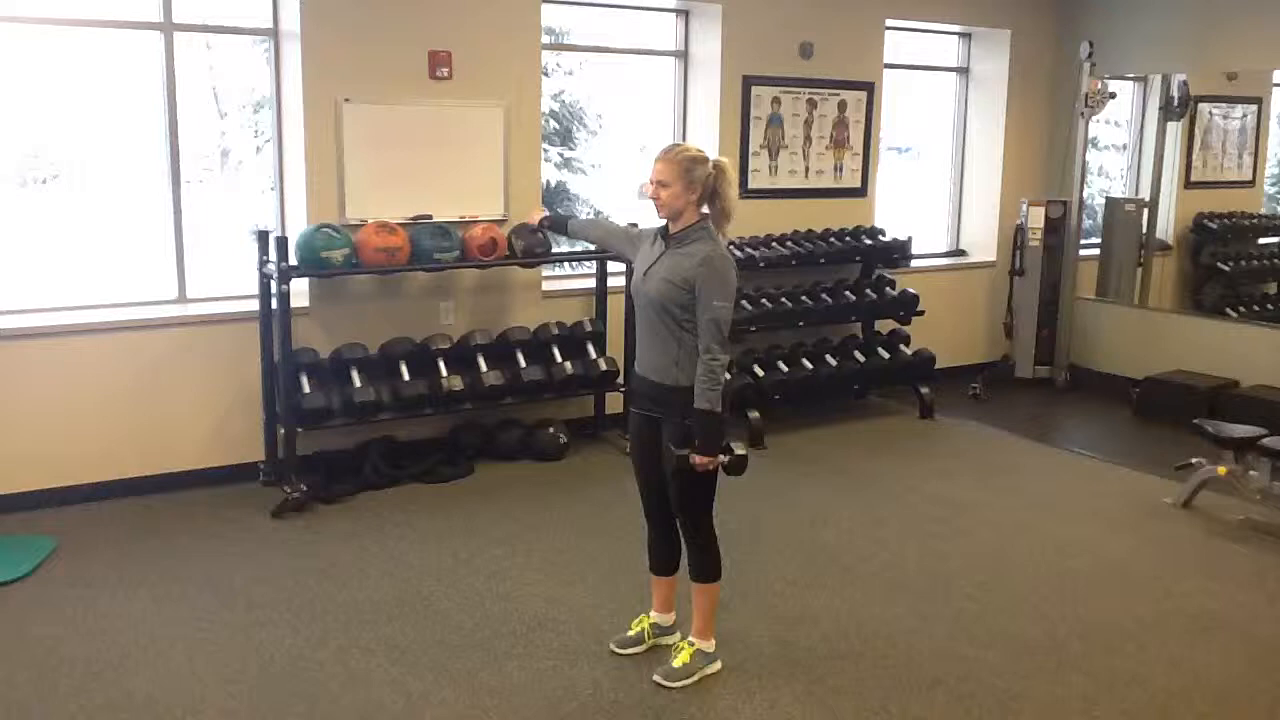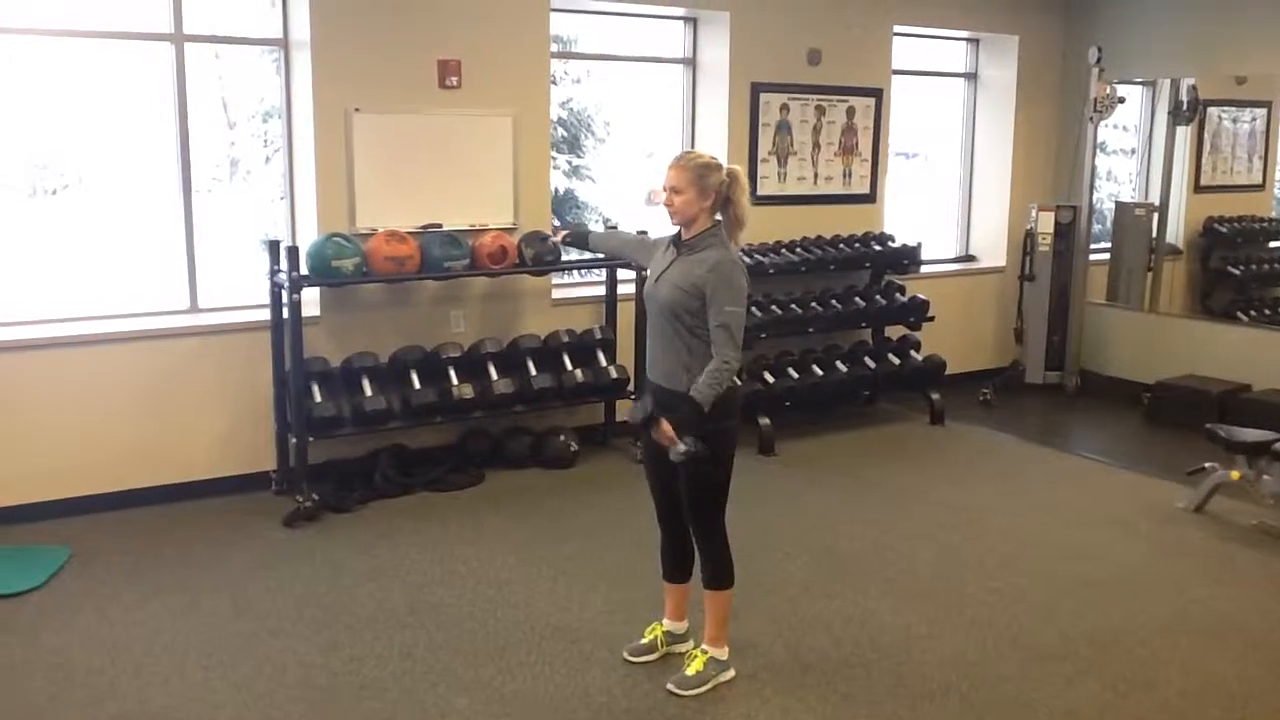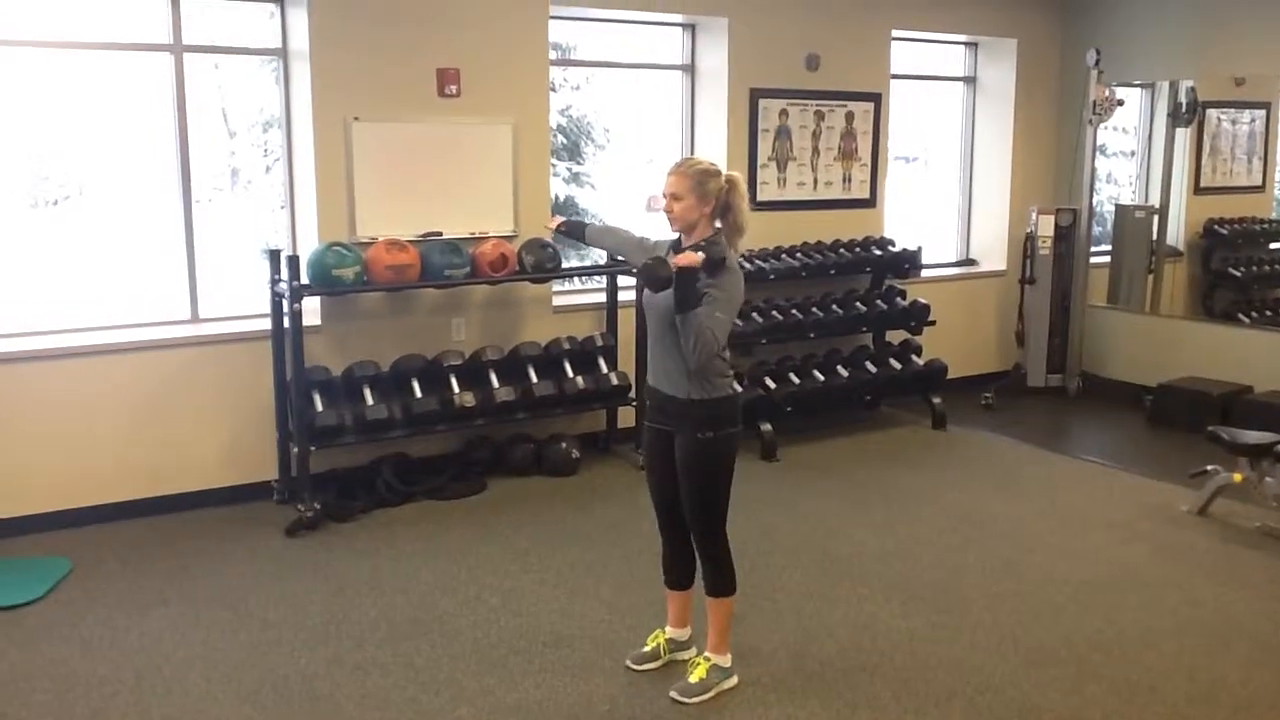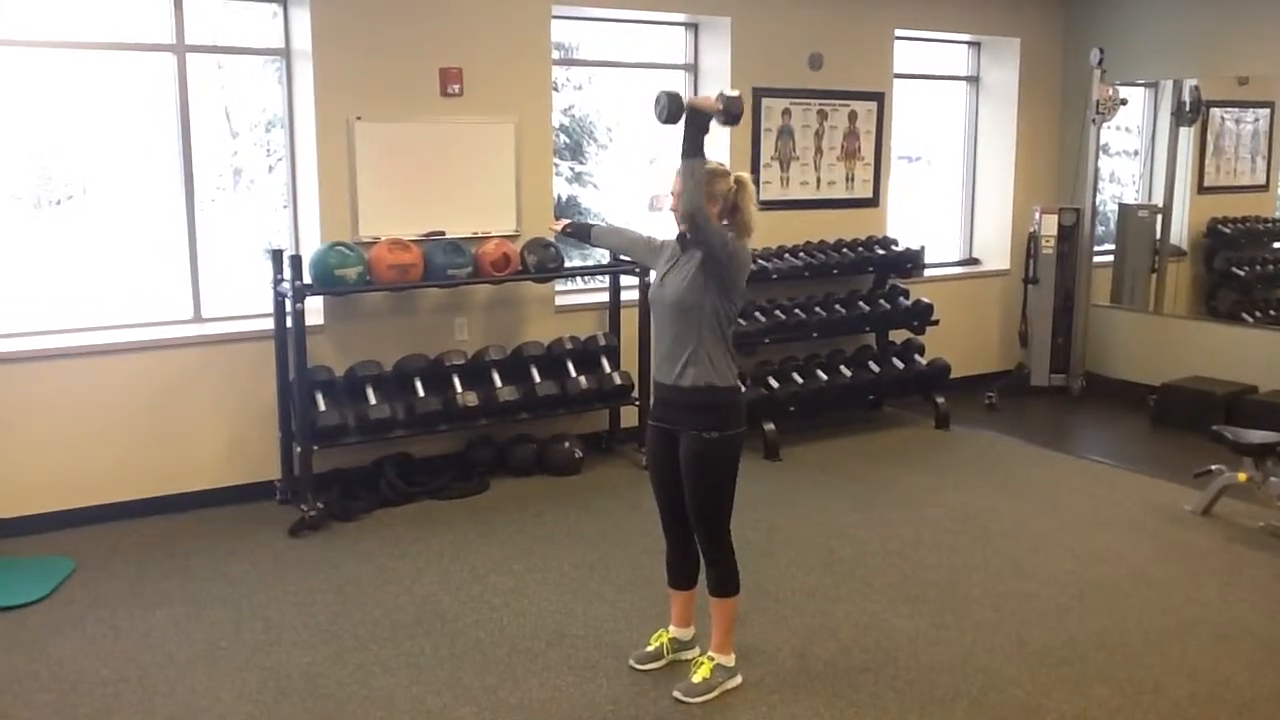
dt=1s
person 1, frame 1
left shoulder: (711, 258)
right shoulder: (651, 241)
left elbow: (714, 352)
right elbow: (607, 233)
left wrist: (707, 430)
right wrist: (552, 222)
left hip: (686, 406)
right hip: (646, 397)
left knee: (694, 522)
right knee: (657, 516)
left ankle: (703, 645)
right ankle: (661, 620)
person 1, frame 2
left shoulder: (722, 264)
right shoulder: (666, 249)
left elbow: (726, 355)
right elbow: (625, 243)
left wrist: (688, 414)
right wrist: (574, 237)
left hip: (704, 414)
right hip: (660, 407)
left knee: (706, 528)
right knee: (670, 522)
left ankle: (716, 653)
right ankle: (673, 628)
person 1, frame 3
left shoulder: (721, 271)
right shoulder: (666, 252)
left elbow: (701, 351)
right elbow: (620, 240)
left wrist: (687, 284)
right wrist: (569, 227)
left hip: (706, 417)
right hip: (662, 409)
left knee: (707, 535)
right knee: (672, 529)
left ankle: (719, 660)
right ankle: (677, 635)
person 1, frame 4
left shoulder: (727, 256)
right shoulder: (673, 251)
left elbow: (697, 208)
right elbow: (625, 239)
left wrist: (696, 130)
right wrist: (574, 229)
left hip: (711, 413)
right hip: (666, 406)
left knee: (711, 535)
right knee: (675, 530)
left ankle: (723, 660)
right ankle: (679, 634)
